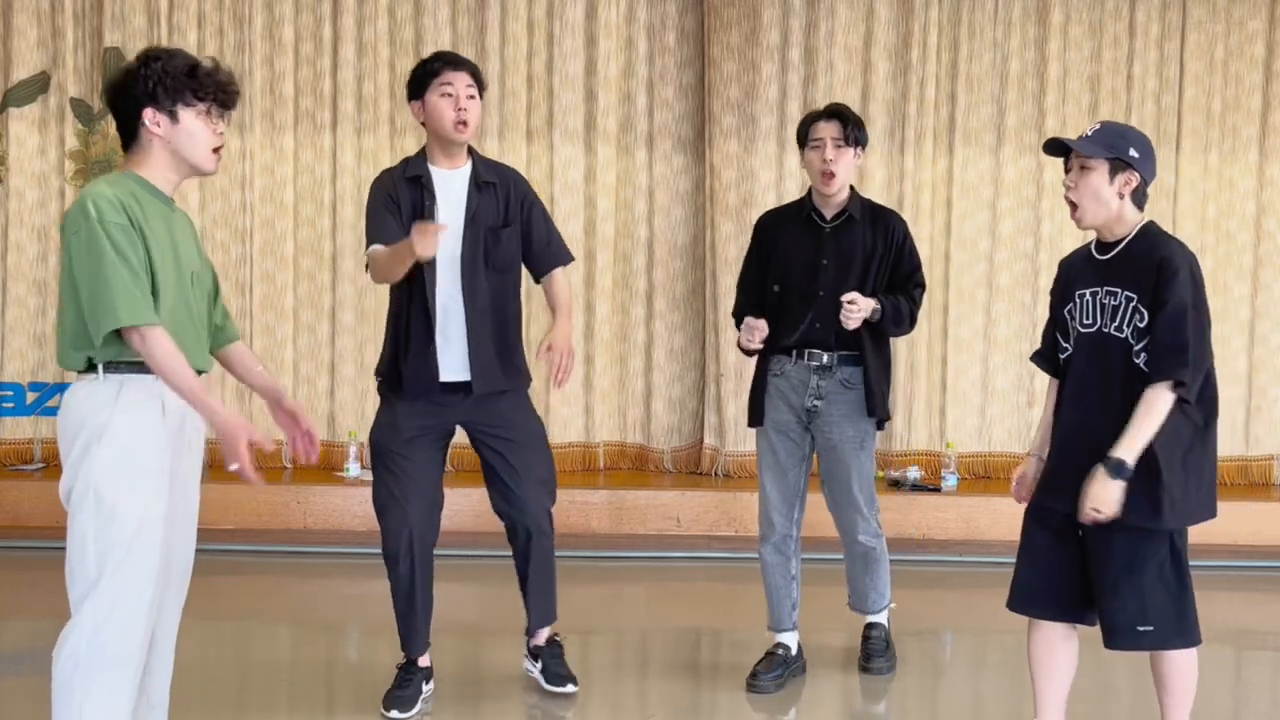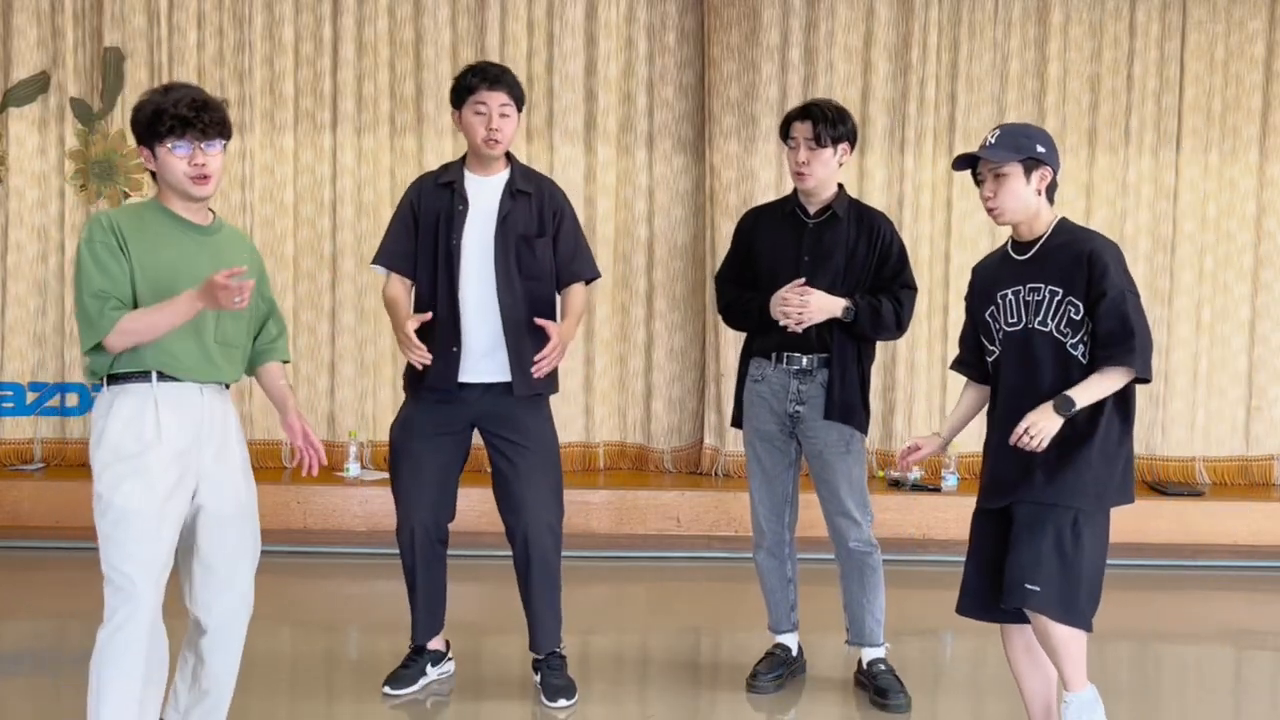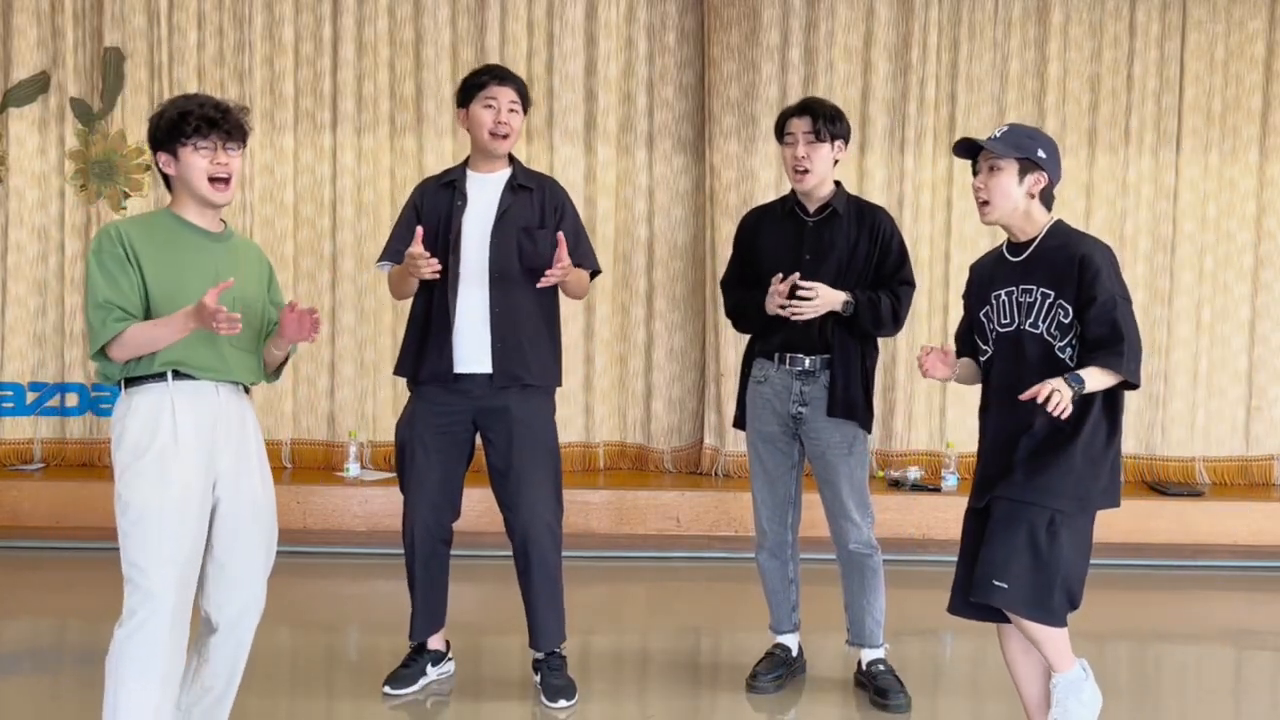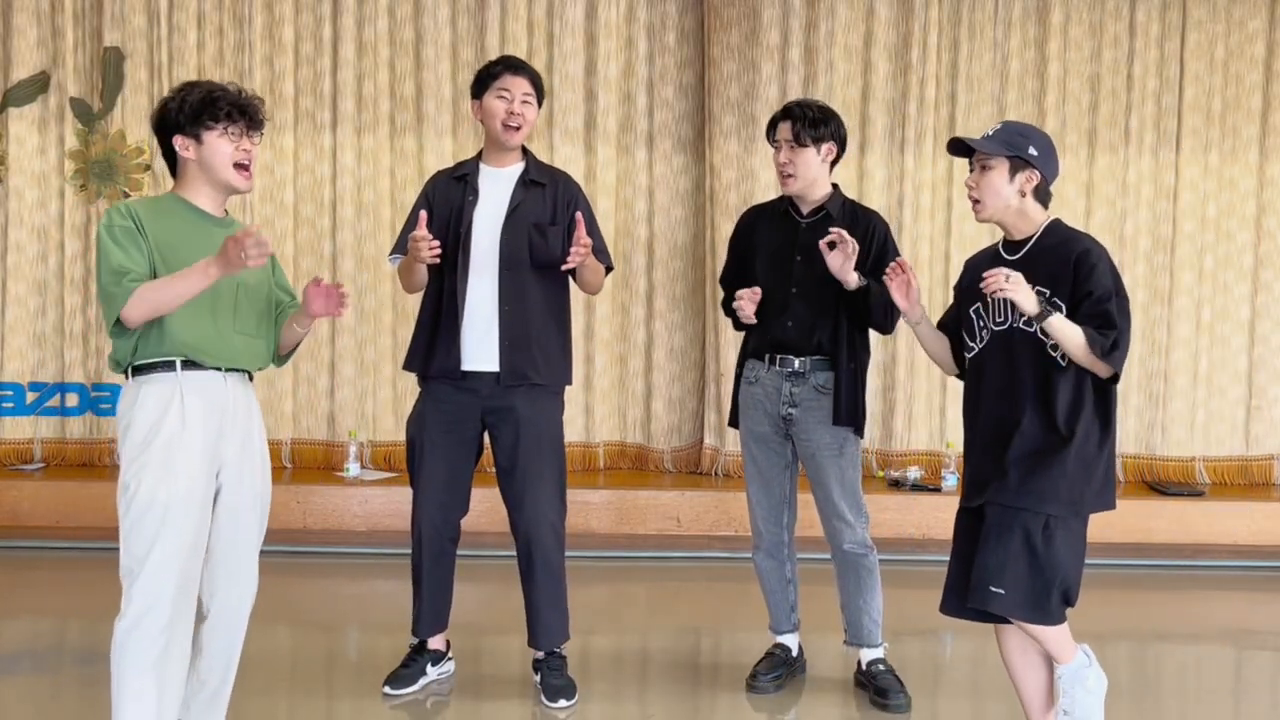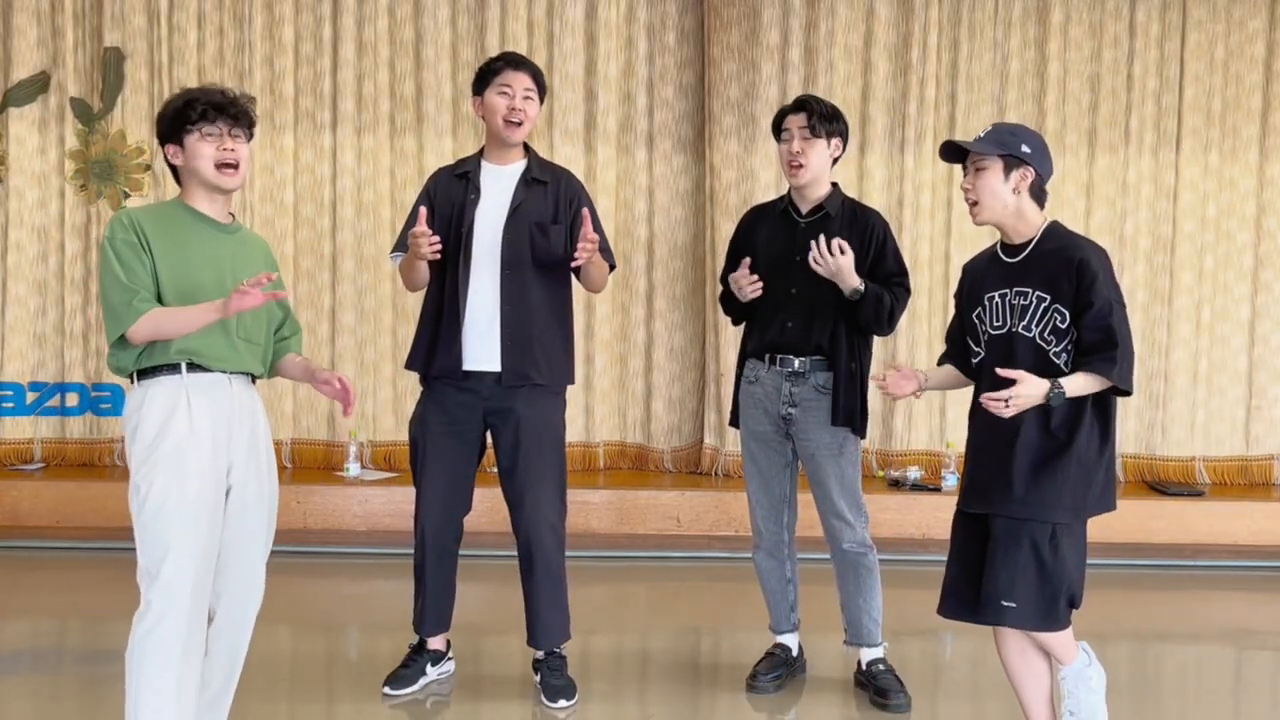
dt=1s
person 1, frame 1
left shoulder: (508, 186)
right shoulder: (393, 186)
left elbow: (551, 266)
right elbow: (379, 262)
left wrist: (562, 327)
right wrist: (411, 246)
left hip: (497, 381)
right hip: (413, 388)
left knee: (532, 510)
right knee: (407, 527)
left ankle: (542, 639)
right ankle: (416, 661)
person 1, frame 2
left shoulder: (543, 196)
right shoulder: (427, 193)
left elbow: (576, 280)
right elbow: (395, 276)
left wrist: (566, 328)
right wrist: (403, 323)
left hip: (517, 387)
right hip: (437, 384)
left knee: (536, 521)
right knee: (419, 518)
left ankle: (548, 654)
right ankle: (430, 647)
person 1, frame 3
left shoulder: (545, 194)
right shoulder: (431, 194)
left elbow: (582, 285)
right elbow: (396, 287)
left wrist: (564, 272)
right wrist: (412, 268)
left hip: (520, 383)
right hip: (440, 380)
left knee: (535, 518)
right knee: (424, 516)
left ankle: (549, 654)
right ankle: (430, 646)
person 1, frame 4
left shoulder: (558, 190)
right shoulder: (445, 187)
left elbow: (595, 283)
right elbow: (410, 283)
left wrist: (583, 260)
right wrist: (416, 258)
left hip: (528, 380)
right hip: (449, 377)
left knee: (539, 519)
right knee: (432, 514)
left ankle: (549, 654)
right ankle: (431, 646)
person 1, frame 5
left shoulder: (560, 187)
right shoulder: (446, 184)
left elbow: (598, 282)
right elbow: (412, 281)
left wrist: (589, 257)
right wrist: (417, 255)
left hip: (531, 380)
right hip: (451, 377)
left knee: (540, 520)
right knee: (435, 514)
left ankle: (550, 654)
right ankle: (432, 646)
person 2, frame 1
left shoulder: (176, 218)
right shoulder: (102, 205)
left elbow: (217, 328)
right elbow: (137, 327)
left wrist: (279, 401)
right wrist: (219, 414)
left hip: (182, 409)
right hip: (124, 405)
left knee: (161, 597)
right knee: (113, 602)
person 2, frame 2
left shoulder: (239, 245)
right shoulder: (112, 229)
left elbow: (262, 343)
right elbow: (113, 332)
left wrist: (289, 410)
right wrist: (199, 298)
left hip: (217, 421)
right hip: (141, 417)
left knee: (229, 596)
right knee: (137, 598)
person 2, frame 3
left shoulder: (251, 256)
right shoulder: (124, 238)
right elbow: (117, 342)
left wrist: (286, 337)
right wrist: (193, 319)
left hip: (237, 420)
right hip: (161, 415)
left knee: (241, 595)
right knee: (159, 594)
person 2, frame 4
left shoulder: (251, 240)
right shoulder: (131, 218)
left elbow: (276, 344)
right elbow: (132, 307)
left wrist: (307, 313)
right wrist: (216, 265)
left hip: (240, 408)
right hip: (167, 402)
left knee: (233, 587)
right knee: (160, 583)
person 2, frame 5
left shoulder: (255, 248)
right shoulder: (136, 226)
right elbow: (135, 323)
left wrist: (314, 374)
right wrist: (223, 306)
left hip: (246, 412)
right hip: (174, 406)
left knee: (239, 588)
right knee: (176, 586)
person 3, frame 1
left shoulder: (885, 227)
right shoulder: (774, 226)
left elbow: (910, 302)
right elbow: (749, 296)
left wrist: (873, 308)
right wrist: (750, 327)
left hip: (848, 384)
right hip: (782, 380)
left knee: (858, 517)
right knee: (778, 520)
left ankle: (875, 620)
right ankle: (786, 642)
person 3, frame 2
left shoulder: (872, 228)
right shoulder: (759, 223)
left elbow: (898, 311)
right elbow: (727, 299)
left wrist: (838, 307)
right wrist: (769, 306)
left hip: (833, 388)
right hip: (765, 383)
left knee: (853, 528)
right knee: (770, 525)
left ankle: (871, 657)
right ankle: (785, 644)
person 3, frame 3
left shoulder: (871, 223)
right shoulder: (759, 224)
left elbow: (895, 307)
right elbow: (733, 303)
left wrist: (841, 300)
right wrist: (764, 304)
left hip: (836, 387)
right hip: (768, 384)
left knee: (854, 530)
right knee: (772, 525)
left ankle: (871, 657)
right ankle: (786, 644)
person 3, frame 4
left shoulder: (863, 225)
right shoulder: (755, 223)
left elbow: (890, 316)
right elbow: (731, 294)
left wrist: (852, 280)
right wrist: (740, 309)
left hip: (826, 389)
right hip: (760, 385)
left knee: (848, 528)
right knee: (768, 525)
left ankle: (870, 657)
right ankle: (786, 644)
person 3, frame 5
left shoulder: (863, 224)
right shoulder: (758, 221)
left elbow: (889, 313)
right elbow: (733, 305)
left wrist: (850, 283)
right wrist: (736, 294)
left hip: (826, 389)
right hip: (761, 385)
left knee: (848, 529)
right knee: (768, 525)
left ankle: (871, 657)
right ankle: (786, 644)
person 4, frame 1
left shoulder: (1169, 262)
right shoulder: (1074, 269)
left elbow: (1172, 377)
left wrist: (1117, 465)
right wrist: (1037, 455)
left hip: (1143, 476)
right hip: (1069, 472)
left knee: (1156, 617)
right knee: (1046, 603)
person 4, frame 2
left shoulder: (1094, 256)
right shoulder: (988, 273)
left elbow: (1128, 359)
left wrist: (1061, 406)
right wrist: (941, 437)
left hip: (1076, 461)
right hip: (1007, 463)
left knee: (1044, 589)
right knee: (1007, 603)
person 4, frame 3
left shoulder: (1086, 259)
right shoulder: (986, 272)
left elbow: (1120, 360)
left wrist: (1071, 384)
right wrist: (951, 367)
left hip: (1065, 460)
right hip: (1001, 458)
left knee: (1017, 584)
right knee: (1002, 602)
person 4, frame 4
left shoulder: (1081, 256)
right shoulder: (981, 266)
left elbow: (1106, 357)
right elbow: (957, 360)
left wrist: (1037, 309)
right wrist: (913, 314)
left hip: (1057, 462)
right hip: (992, 461)
left knee: (1015, 590)
right knee: (998, 605)
left ankle: (1076, 668)
person 4, frame 5
left shoulder: (1080, 260)
right shoulder: (979, 272)
left elbow: (1113, 367)
left wrist: (1047, 390)
right wrist: (922, 381)
left hip: (1056, 468)
right hip: (990, 466)
left knee: (1030, 604)
right knee: (999, 610)
left ankle: (1078, 669)
